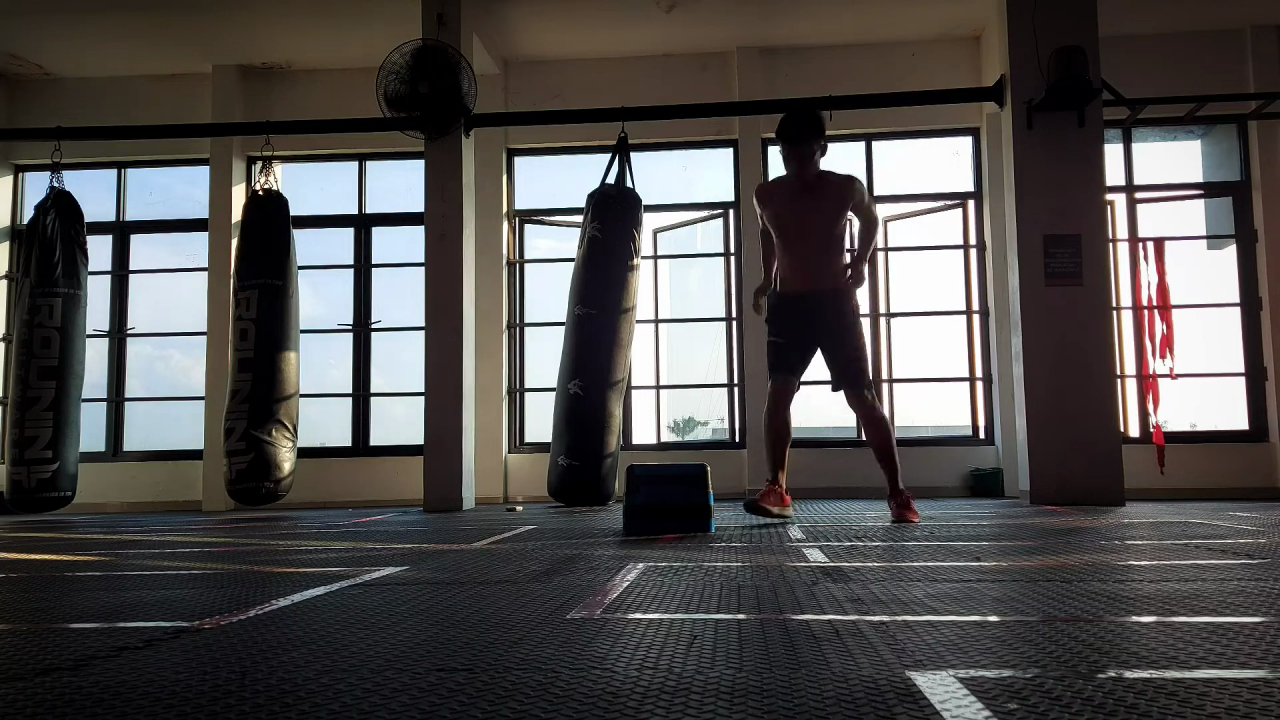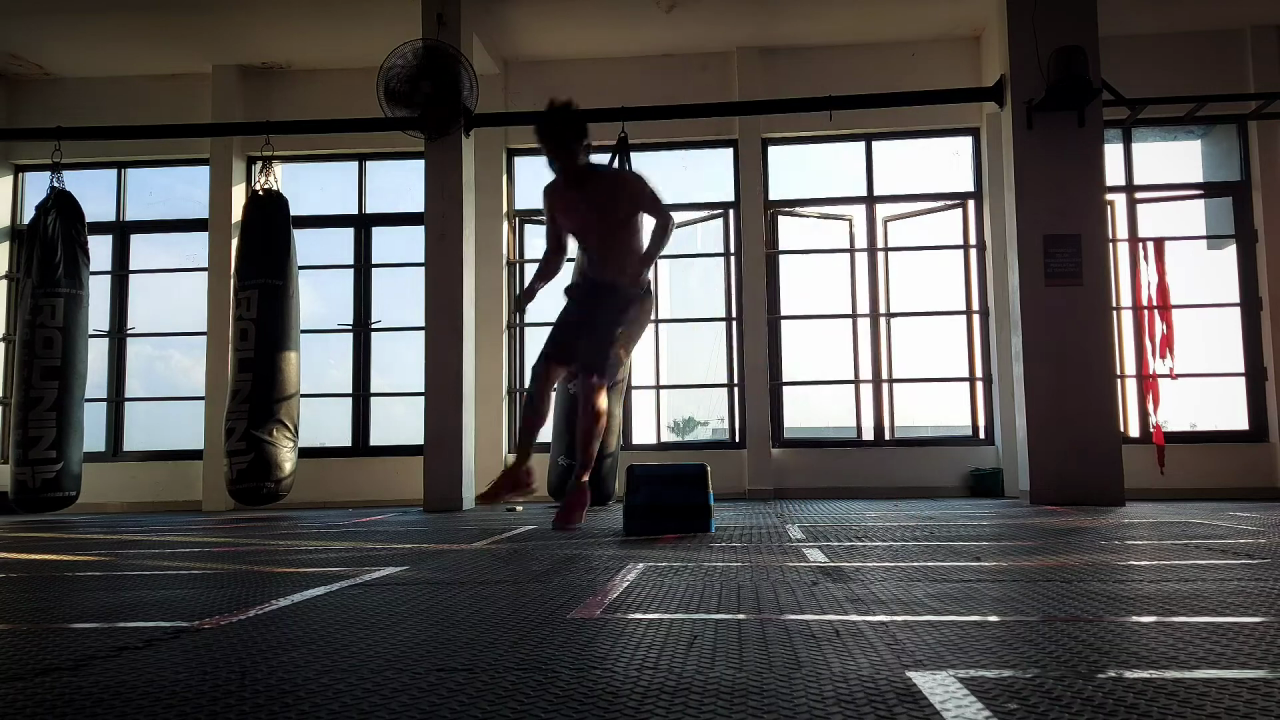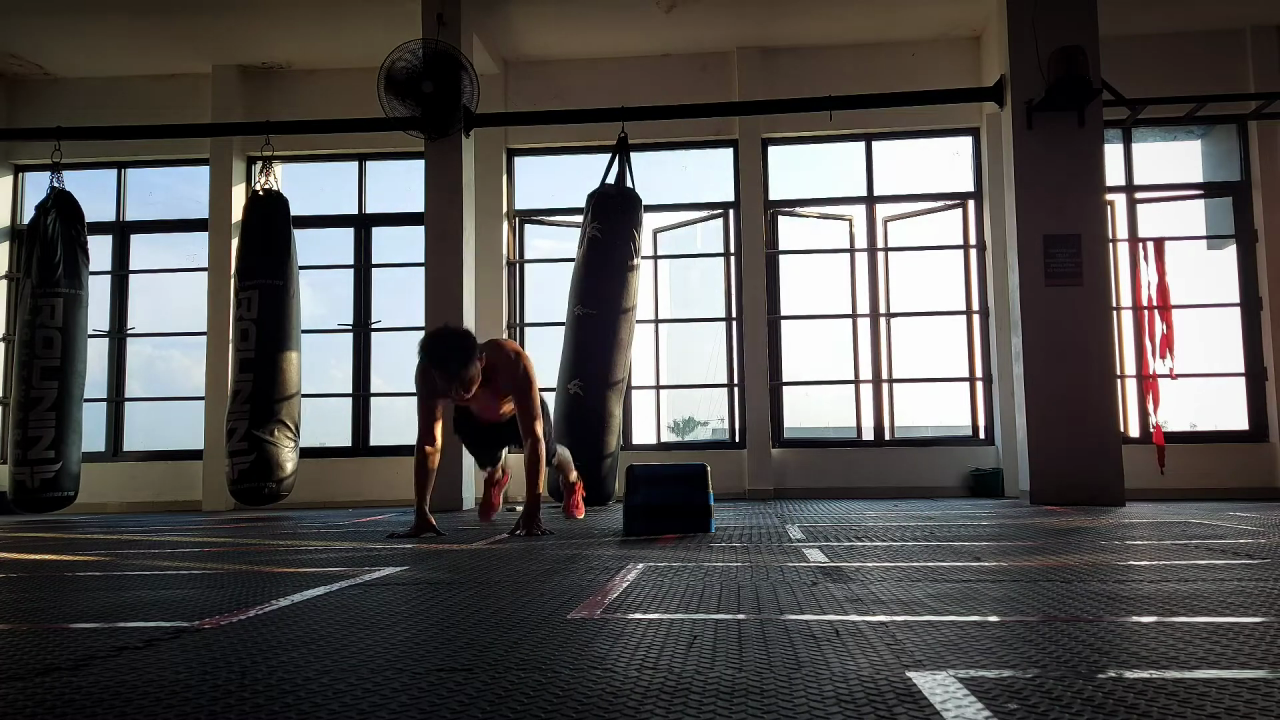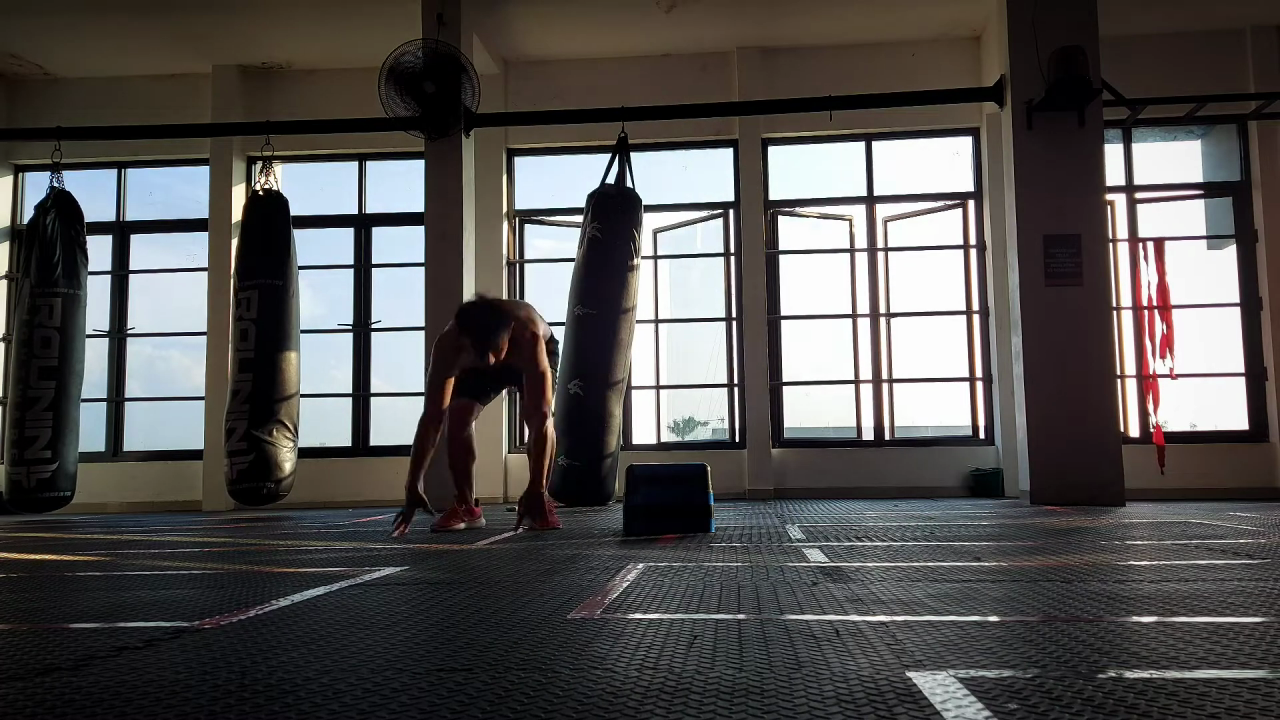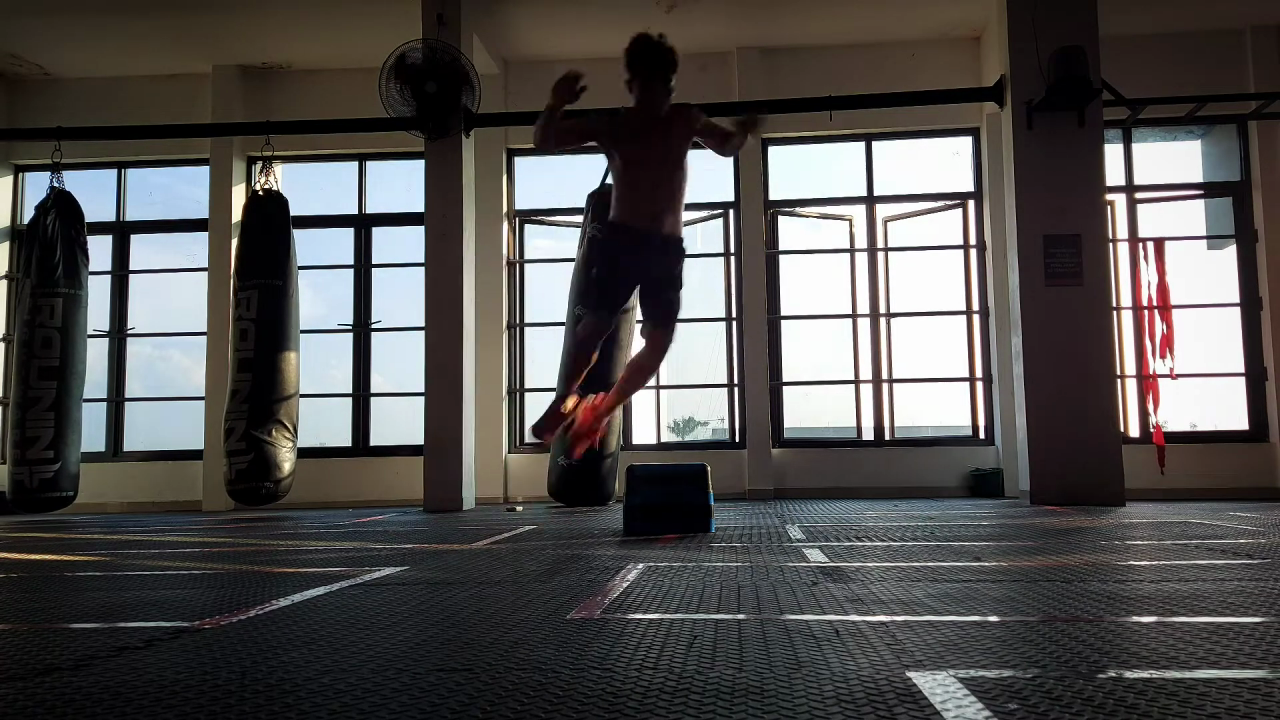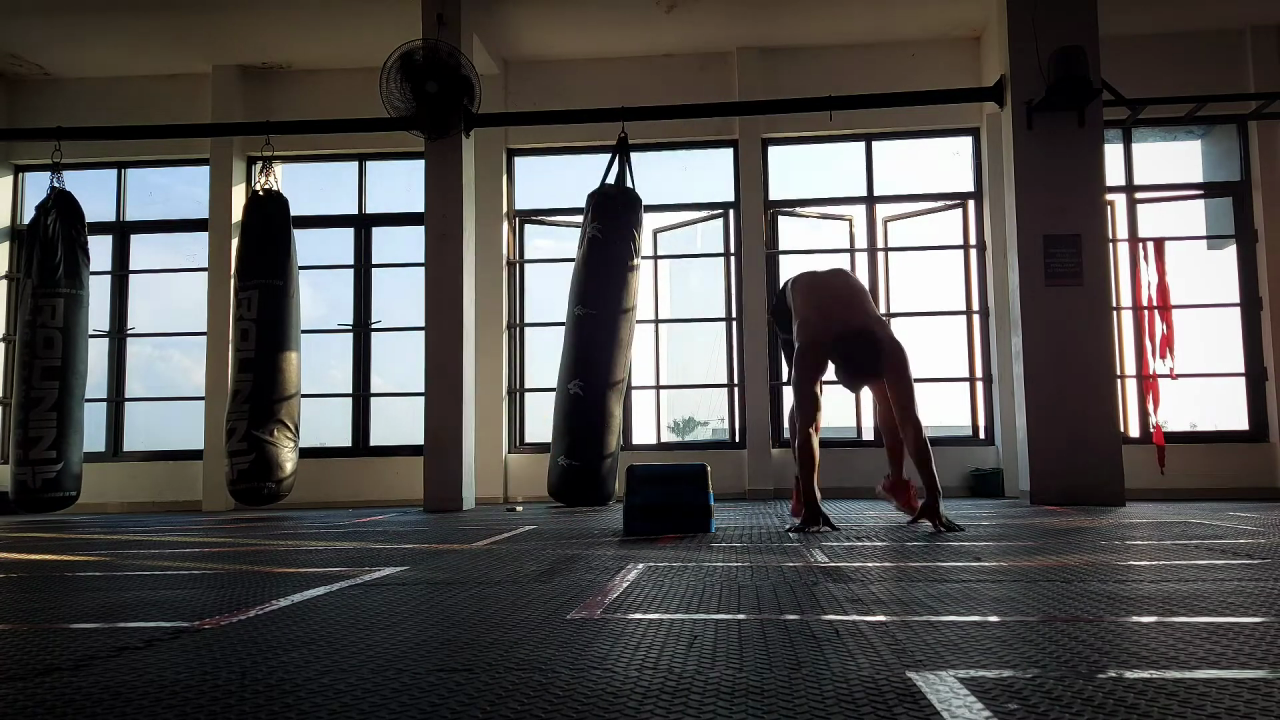
dt=0.7s
person 1, frame 1
left shoulder: (846, 188)
right shoulder: (767, 195)
left elbow: (870, 220)
left wrist: (861, 262)
right wrist: (766, 278)
left hip: (836, 302)
right hip: (788, 304)
left knee: (862, 397)
right knee: (779, 390)
left ankle: (897, 492)
right ankle: (776, 488)
person 1, frame 2
left shoulder: (620, 183)
right shoulder: (553, 195)
left elbow: (666, 220)
right elbow: (554, 253)
left wrist: (642, 265)
right wrist: (529, 291)
left hip: (626, 296)
right hip: (588, 293)
left knee: (591, 385)
right knee: (542, 374)
left ankle: (579, 489)
right ankle: (519, 471)
person 1, frame 3
left shoulder: (514, 364)
right shoulder: (428, 372)
left elbow: (533, 438)
right elbow: (428, 442)
left wrist: (532, 513)
right wrist: (421, 515)
left hip: (514, 412)
left ankle: (571, 478)
right ankle: (495, 473)
person 1, frame 4
left shoulder: (528, 339)
right shoulder: (449, 343)
left elbow: (542, 414)
right elbow: (432, 416)
left wrist: (537, 489)
right wrist: (413, 488)
left hip: (541, 343)
left knee: (542, 420)
right knee: (457, 419)
left ankle: (540, 500)
right ankle: (466, 506)
person 1, frame 5
left shoulder: (684, 119)
right shoulder: (611, 125)
left elbow: (730, 146)
right elbow: (544, 142)
left wrist: (744, 129)
right wrist: (555, 103)
left hip: (665, 245)
right hip: (619, 238)
left knee: (660, 339)
right knee: (593, 324)
left ankle: (602, 408)
right ankle: (566, 401)
person 1, frame 6
left shoulder: (890, 350)
right shoulder: (810, 349)
left elbow: (910, 423)
right elbow: (804, 426)
left wrist: (933, 499)
right wrist: (813, 505)
left knee: (887, 395)
right knee: (810, 404)
left ankle: (896, 481)
right ankle: (803, 494)
